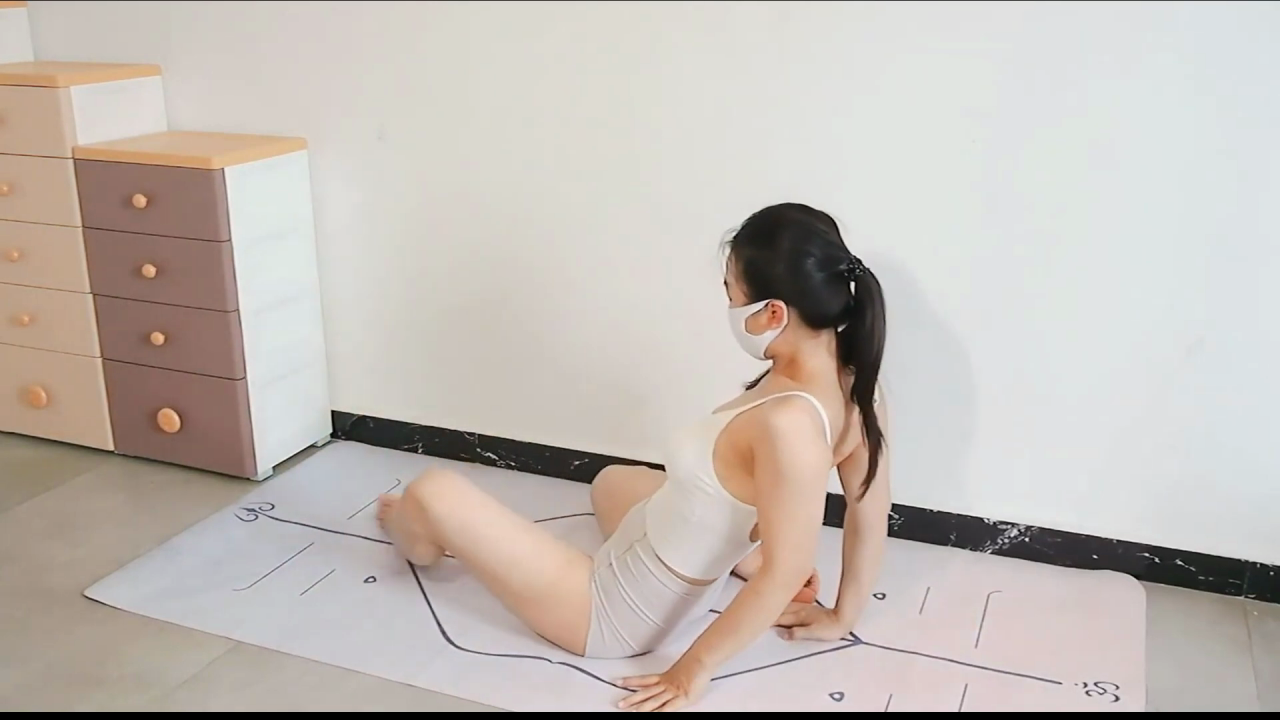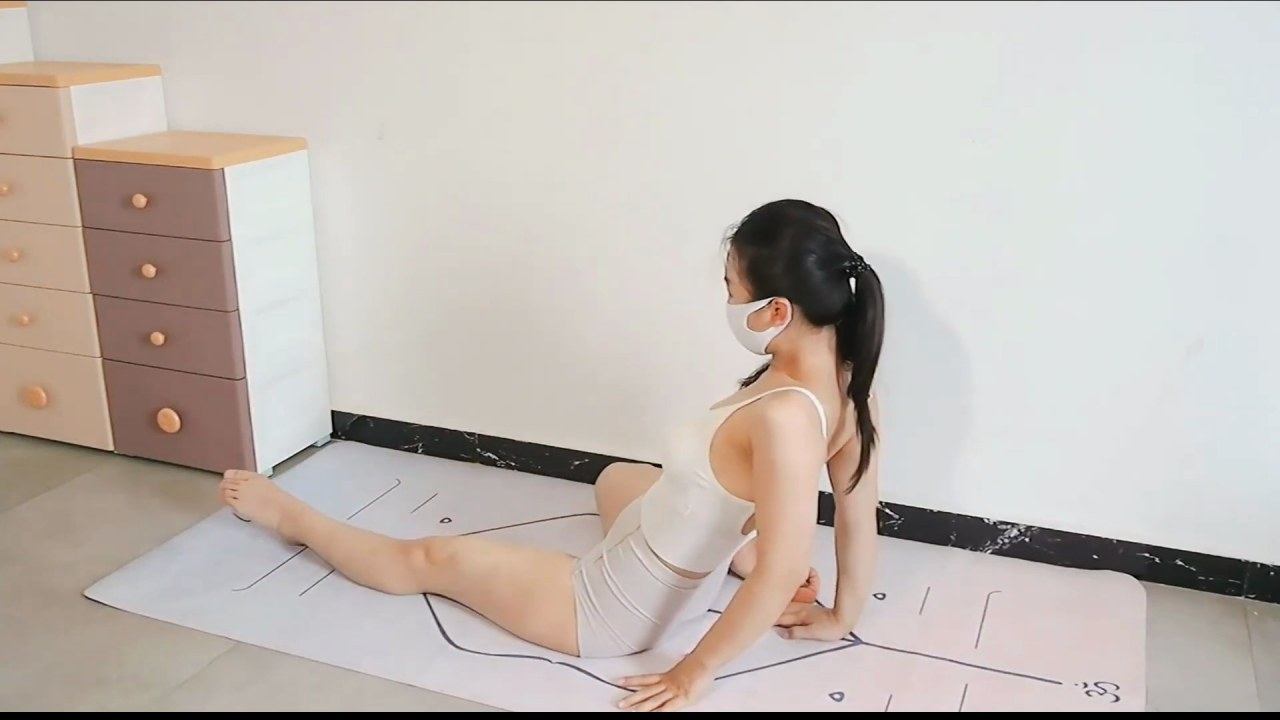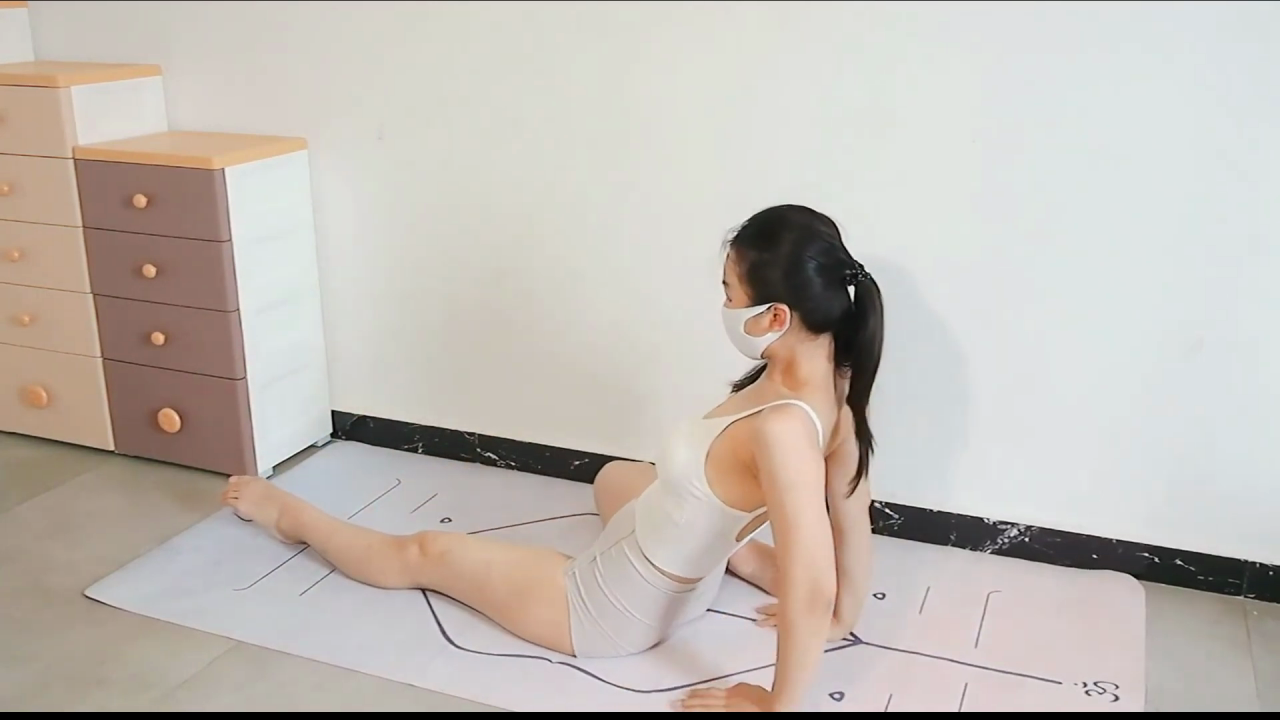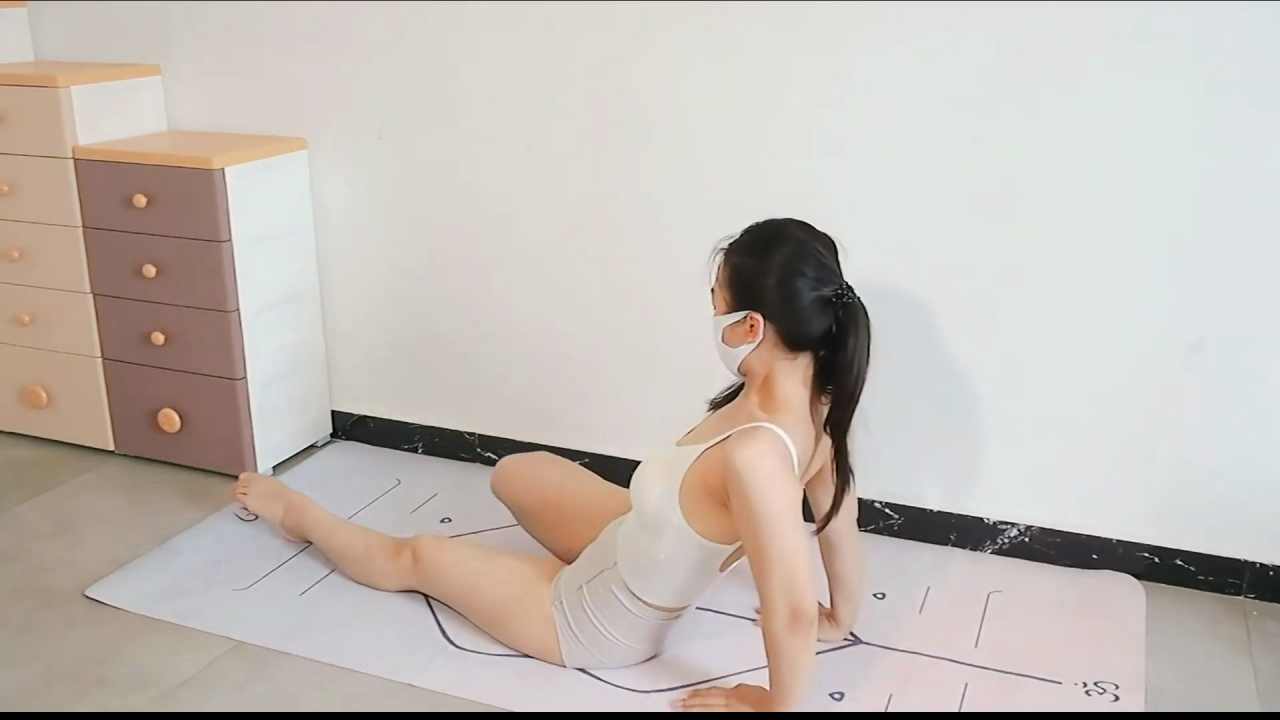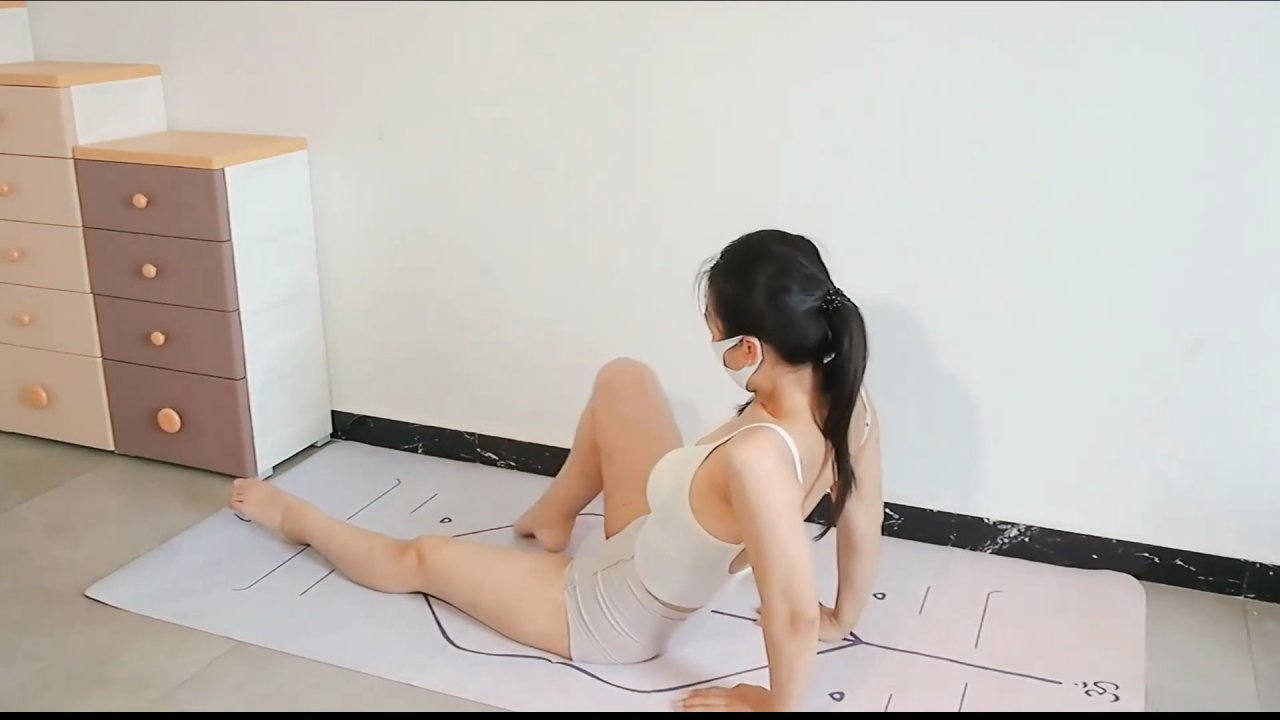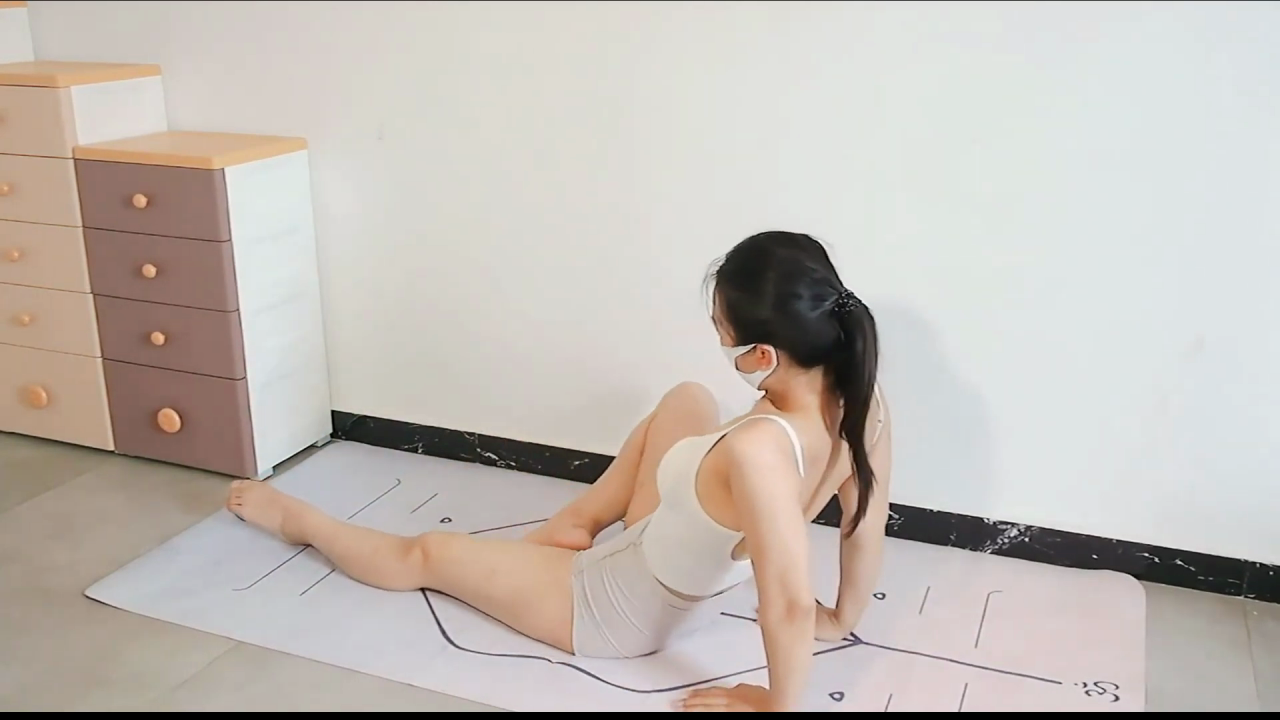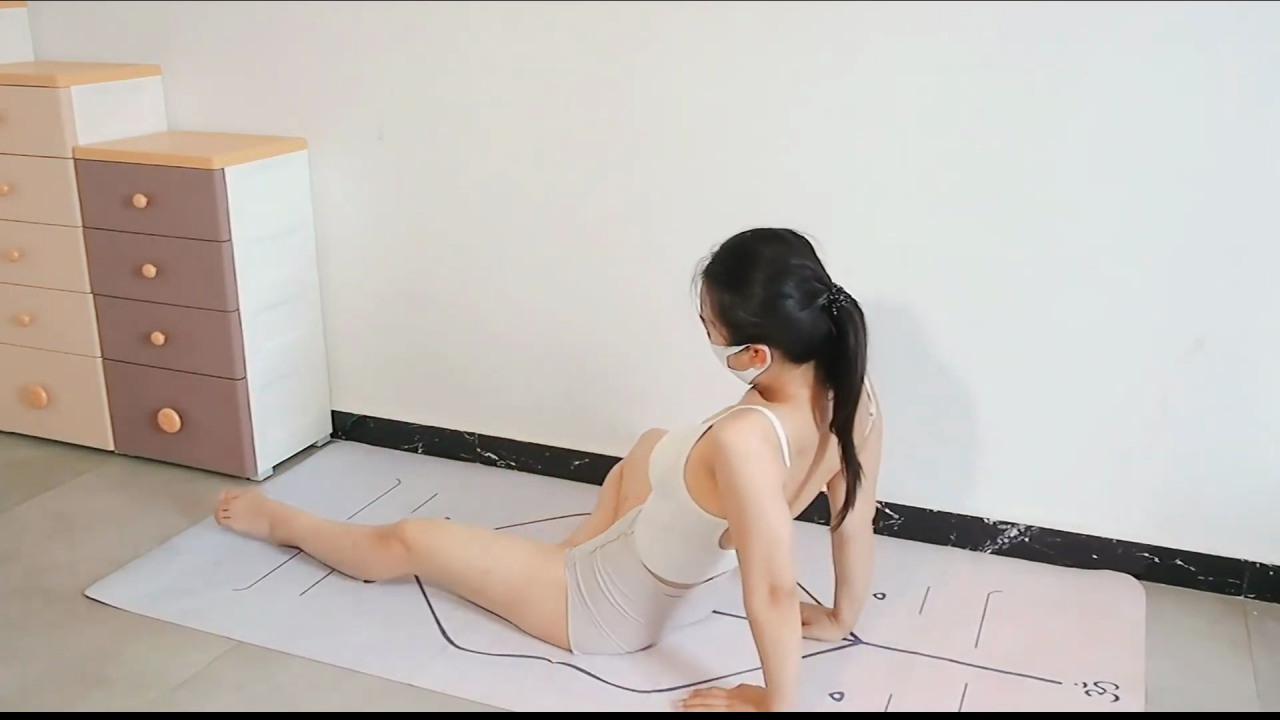
dt=0.7s
person 1, frame 1
left shoulder: (789, 423)
right shoulder: (851, 383)
left elbow: (786, 573)
right elbow: (870, 510)
left wrist: (691, 671)
right wrist: (841, 616)
left hip: (614, 616)
right hip: (675, 584)
left knee: (434, 494)
right knee: (614, 481)
left ankle: (422, 544)
person 1, frame 2
left shoulder: (784, 418)
right shoulder: (845, 377)
left elbow: (783, 574)
right elbow: (858, 506)
left wrist: (698, 671)
right wrist: (841, 615)
left hip: (620, 611)
right hip: (685, 581)
left knee: (432, 559)
right knee: (617, 477)
left ankle: (291, 515)
right ankle: (750, 555)
person 1, frame 3
left shoulder: (783, 429)
right shoulder: (833, 381)
left elbow: (814, 591)
right elbow: (852, 509)
left wrist: (777, 704)
right wrist: (843, 617)
left hip: (613, 610)
right hip: (681, 581)
left knee: (426, 553)
right knee: (617, 476)
left ankle: (292, 517)
right ankle: (757, 559)
person 1, frame 4
left shoulder: (754, 454)
right shoulder: (817, 397)
left elbow: (793, 610)
right elbow: (837, 514)
left wrist: (778, 706)
right wrist: (841, 618)
left hip: (602, 624)
right hip: (632, 540)
left knee: (419, 556)
right knee: (512, 474)
left ankle: (300, 515)
person 1, frame 5
left shoulder: (755, 458)
right shoulder: (849, 406)
left elbow: (794, 613)
right elbow: (863, 524)
left wrist: (779, 705)
right wrist: (841, 619)
left hip: (611, 617)
right hip: (654, 545)
left knee: (424, 558)
right knee: (625, 378)
left ankle: (296, 517)
right ankle: (555, 519)
person 1, frame 6
left shoulder: (757, 449)
right shoulder: (863, 405)
left elbow: (789, 605)
right elbow: (867, 524)
left wrist: (777, 705)
right wrist: (842, 618)
left hip: (619, 611)
right hip: (682, 584)
left knee: (428, 554)
right knee: (687, 400)
left ankle: (296, 518)
right ankle: (575, 522)
person 1, frame 7
left shoulder: (742, 440)
right shoulder: (854, 398)
left elbow: (773, 592)
right elbow: (856, 519)
left wrist: (777, 703)
right wrist: (841, 616)
left hip: (611, 611)
right hip: (681, 589)
left knee: (413, 540)
right knee: (653, 448)
left ankle: (280, 521)
right ankle: (577, 552)
